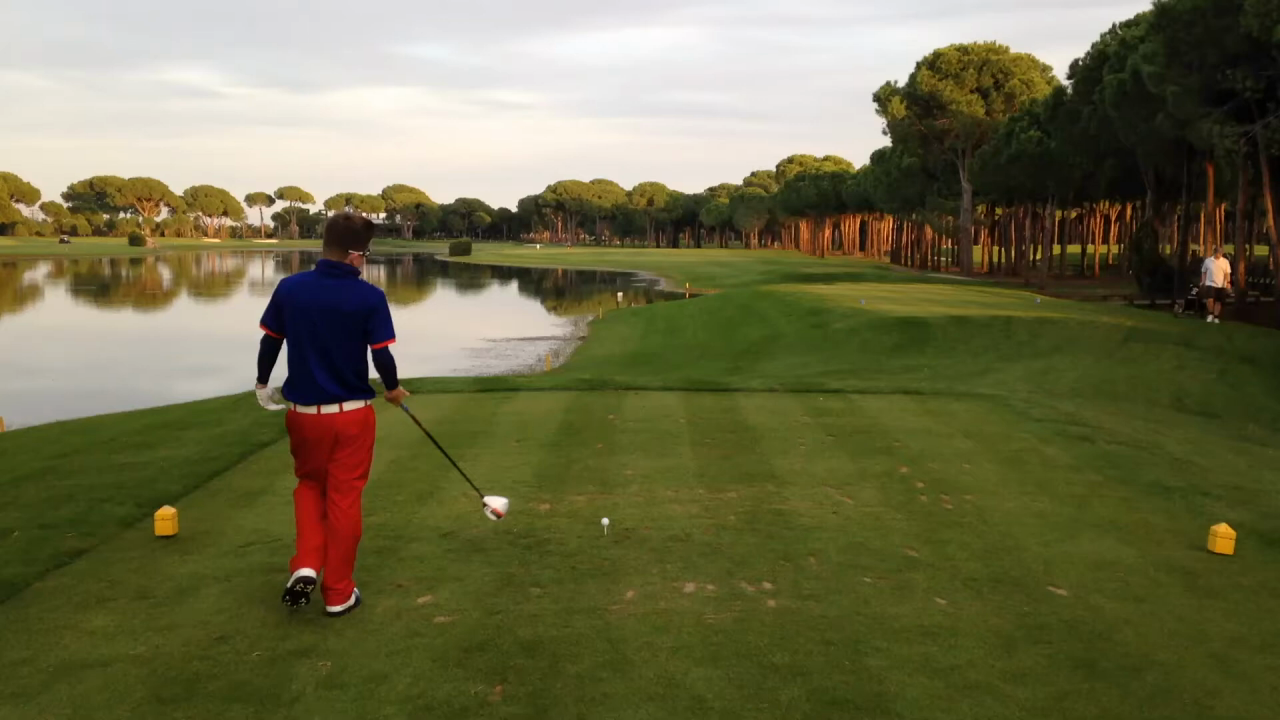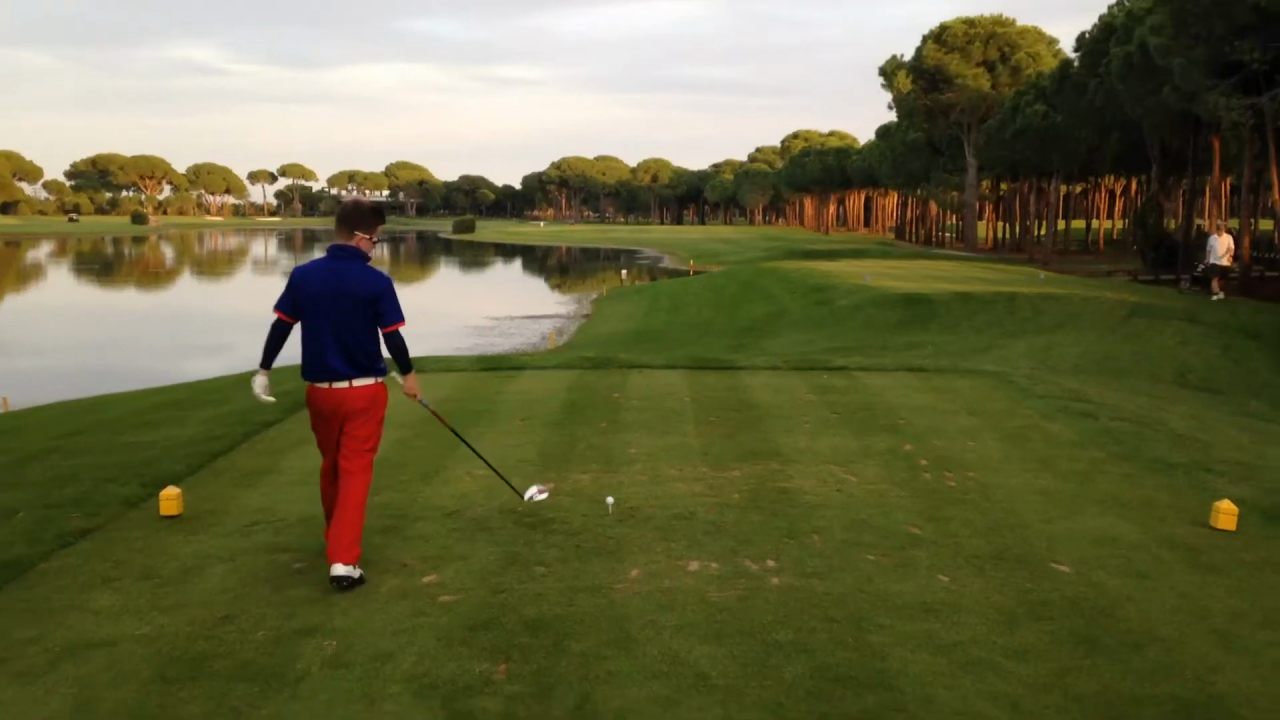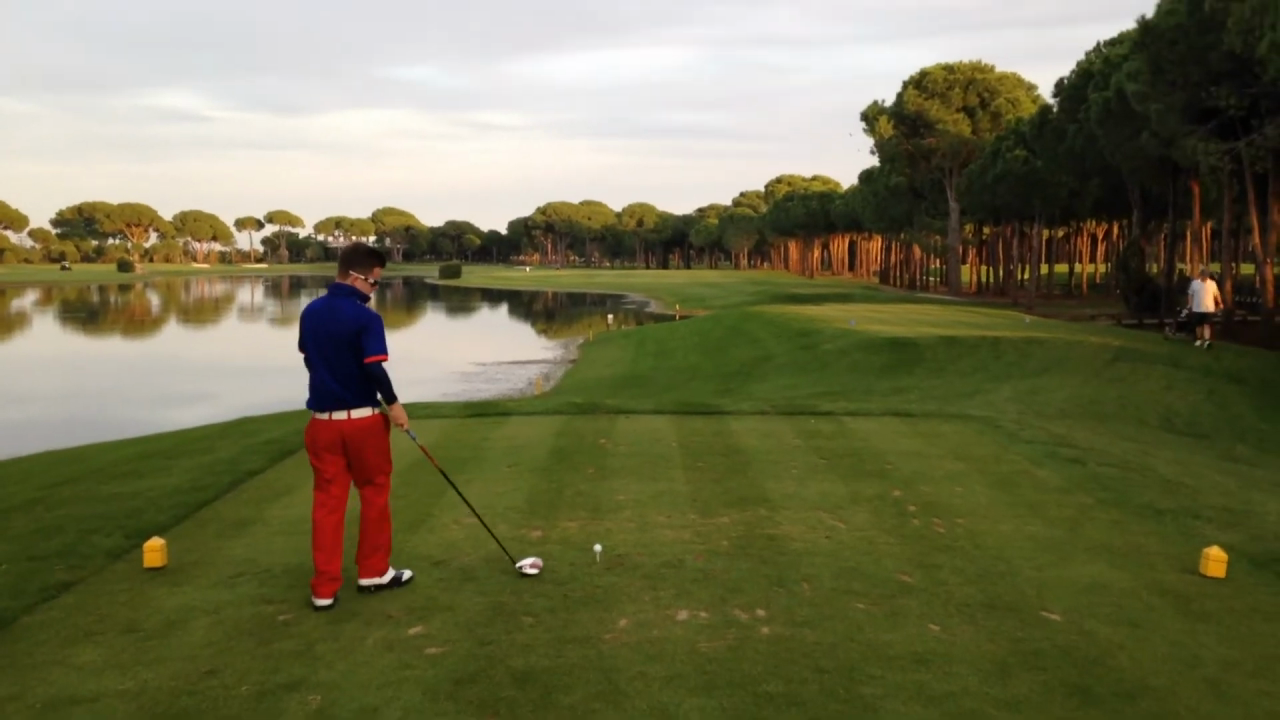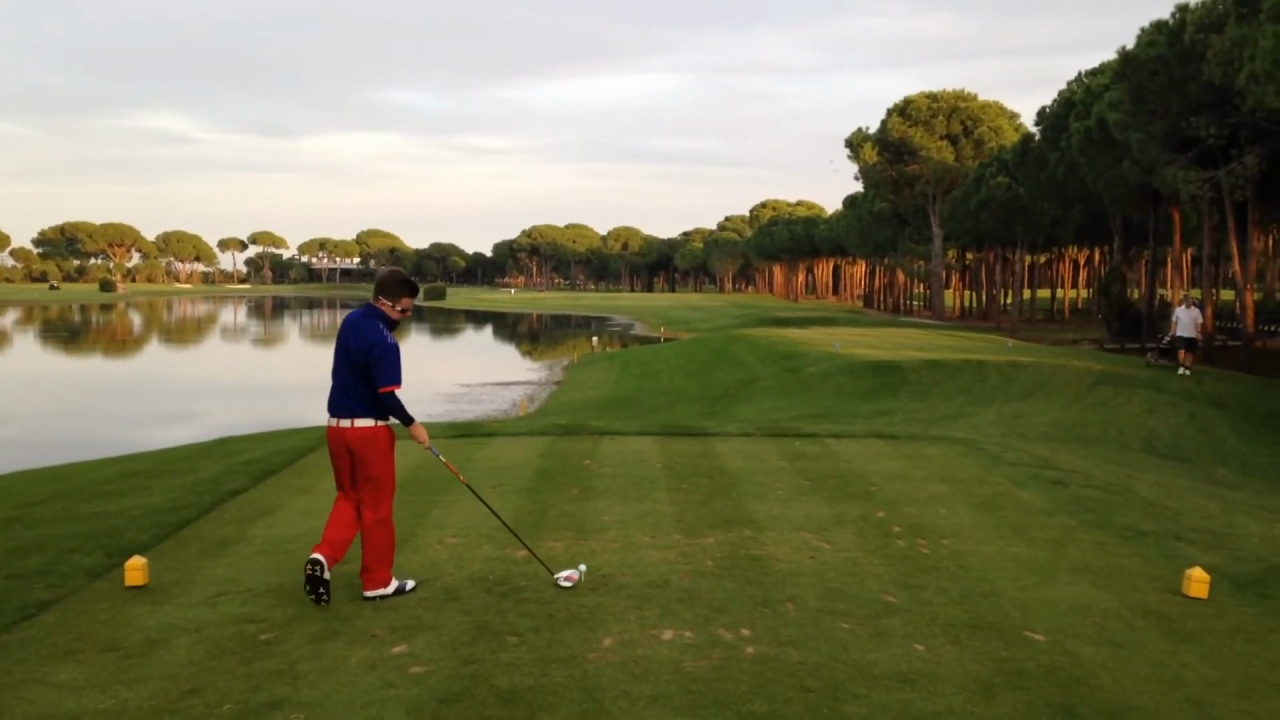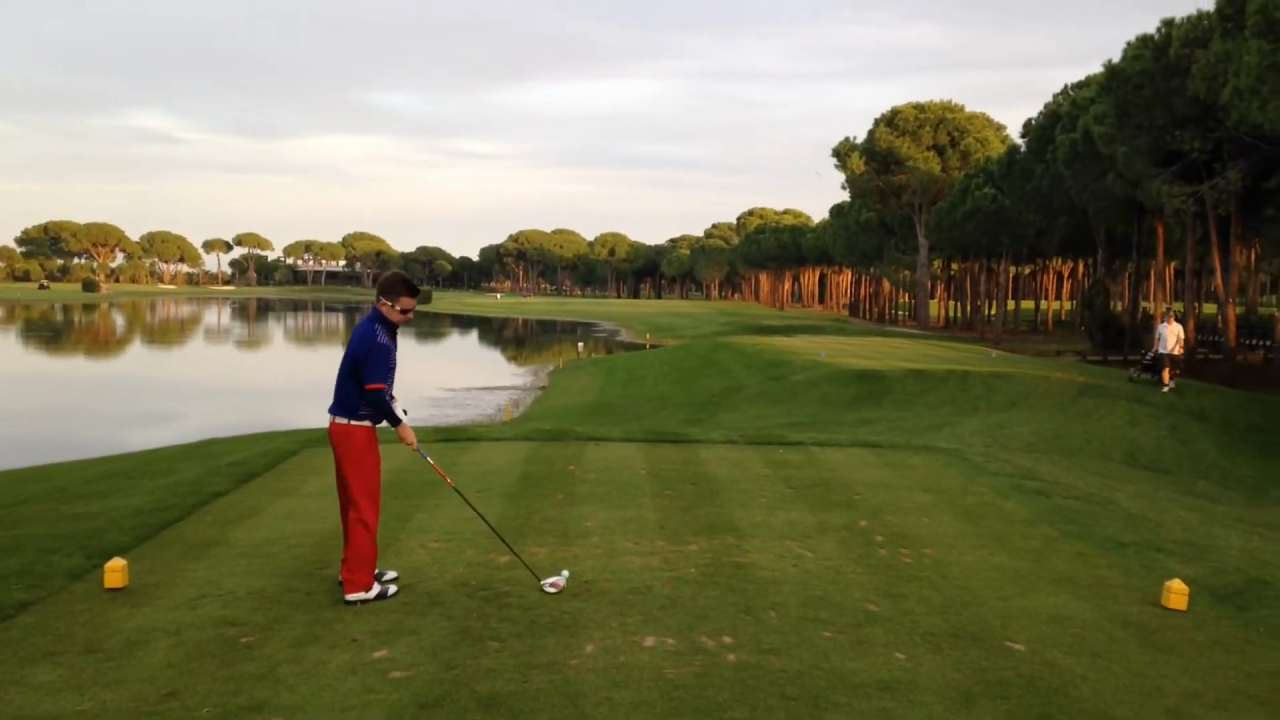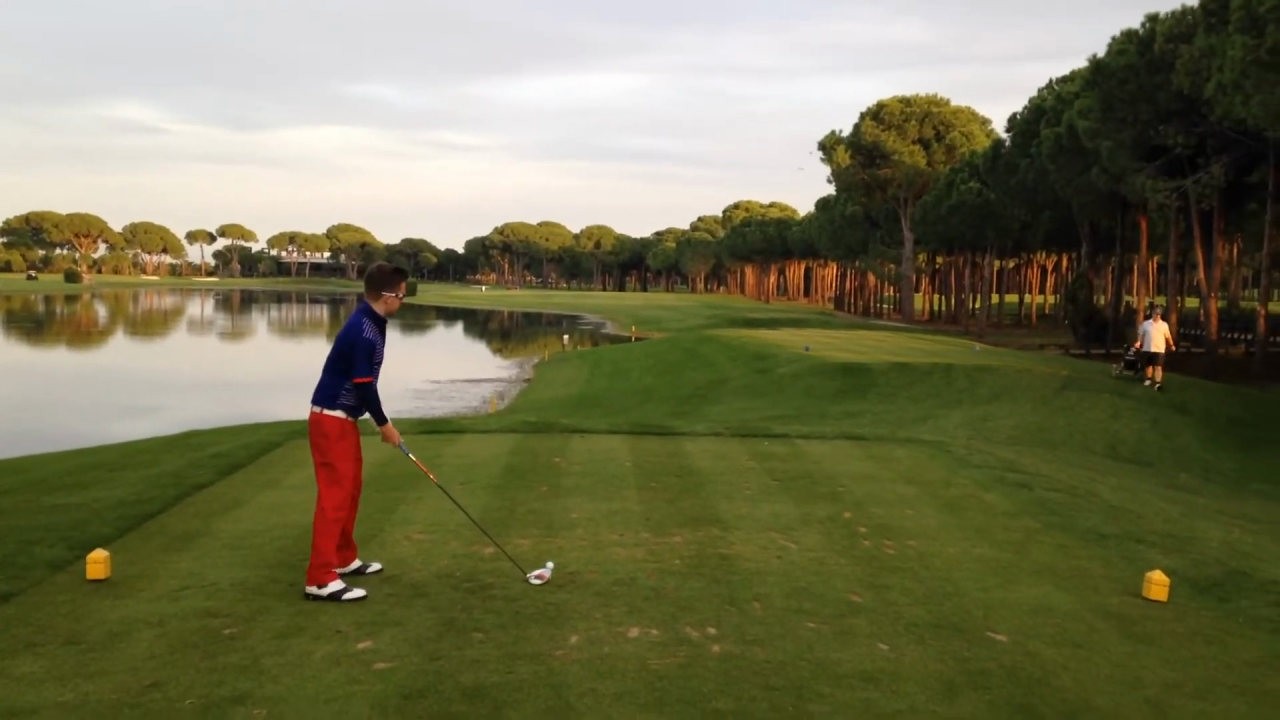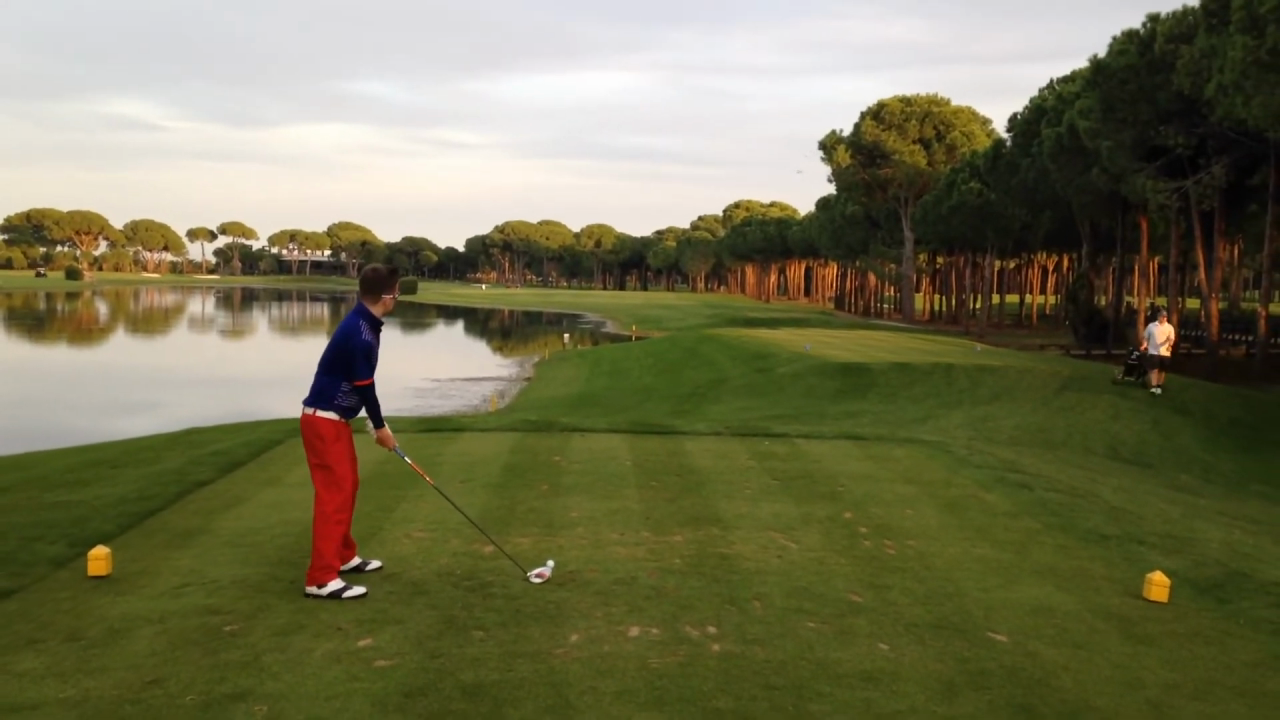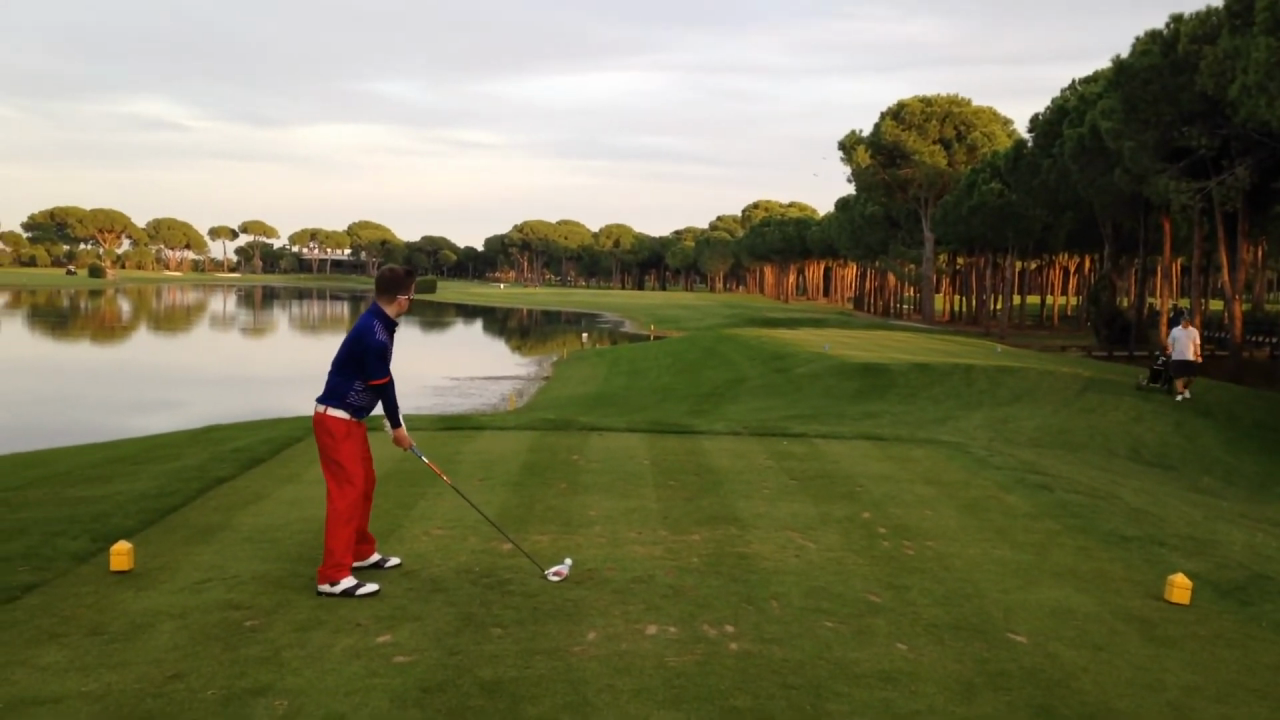
dt=0.4s
person 1, frame 1
left shoulder: (290, 289)
right shoulder: (369, 297)
left elbow: (270, 340)
right elbow: (382, 355)
left wrist: (263, 382)
right wrist: (393, 388)
left hip: (303, 412)
right hip: (351, 414)
left knee: (311, 488)
right knee: (344, 498)
left ankle: (306, 568)
right ankle: (338, 593)
person 1, frame 2
left shoulder: (302, 275)
right shoulder: (377, 282)
left elbow: (281, 326)
right elbow: (393, 336)
left wrist: (264, 369)
right wrist: (408, 373)
left hip: (320, 389)
right hip: (364, 390)
left knee: (331, 465)
right knee: (355, 470)
left ankle: (337, 540)
right ankle: (344, 558)
person 1, frame 3
left shoulder: (310, 312)
right shoulder: (366, 318)
right elbow: (374, 369)
right wrist: (394, 405)
left hip: (321, 420)
right hip: (363, 419)
left knee: (327, 501)
right knee: (374, 490)
left ankle: (324, 588)
right ankle: (374, 571)
person 1, frame 4
left shoulder: (351, 320)
right shoulder: (384, 343)
right elbow: (386, 396)
right wrist: (411, 425)
left hip: (338, 426)
right hip: (369, 430)
left knee: (348, 498)
right knee: (376, 505)
left ankle: (322, 556)
right ankle: (377, 581)
person 1, frame 5
left shoulder: (372, 326)
right shoulder: (377, 340)
right elbow: (374, 394)
left wrist: (394, 404)
right wrist: (399, 425)
left hip: (352, 424)
right hip: (354, 428)
left knee: (358, 500)
right knee: (364, 504)
left ankle: (358, 568)
right ankle: (359, 585)
person 1, frame 6
left shoulder: (369, 322)
right shoulder: (364, 333)
right elbow: (363, 386)
left wrist: (380, 419)
right wrist: (384, 424)
left hip: (341, 417)
right hip: (331, 419)
left knee: (350, 488)
right knee: (335, 494)
left ankle: (343, 558)
right ankle: (320, 579)
person 1, frame 7
left shoulder: (362, 324)
right shoulder: (361, 336)
left elbow: (363, 383)
right elbow: (364, 387)
left wrist: (377, 423)
right wrist: (380, 428)
left hip: (335, 418)
right hip: (324, 420)
left knee: (347, 487)
right knee: (334, 494)
left ankle: (343, 556)
right ankle: (322, 578)
person 1, frame 8
left shoulder: (379, 324)
right shoulder: (374, 335)
left elbow: (384, 380)
right elbow: (382, 385)
left wrist: (396, 422)
right wrist: (397, 428)
left hip: (350, 418)
right hip: (336, 419)
left knee: (364, 483)
right knee: (347, 491)
left ankle: (361, 552)
right ankle: (333, 576)
